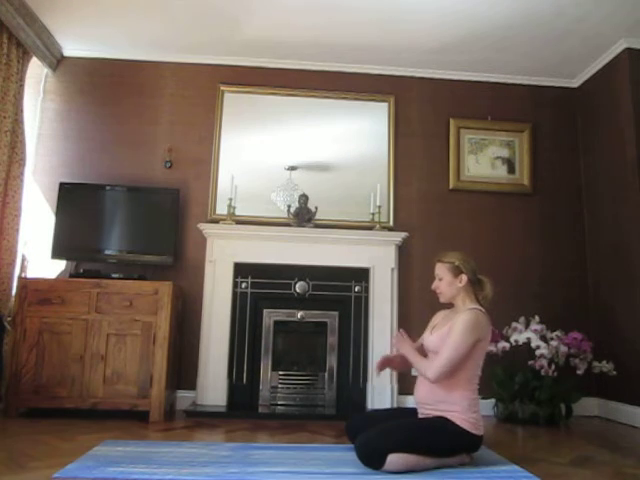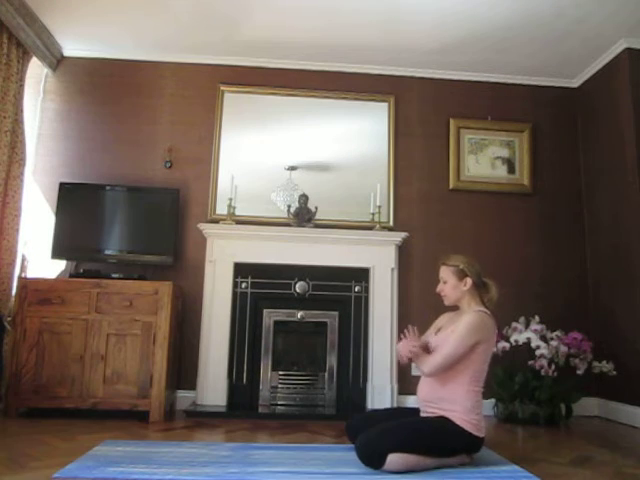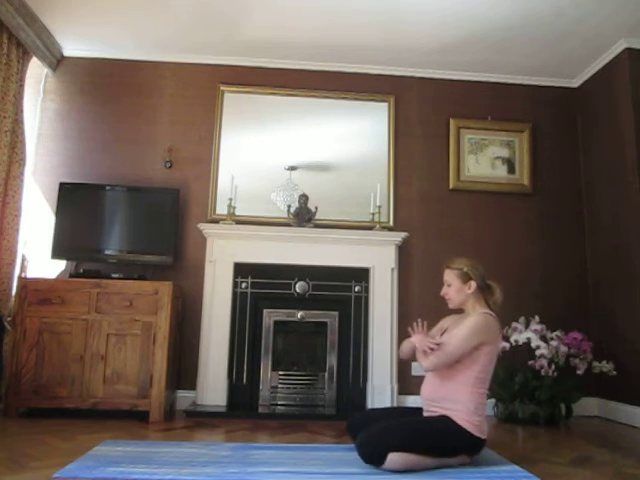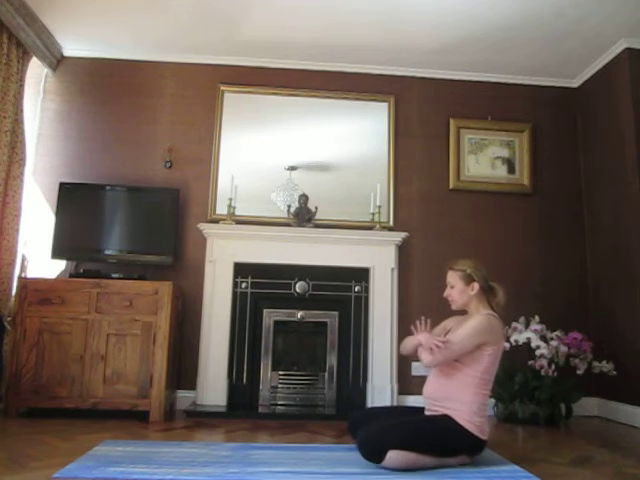
dt=0.1s
person 1, frame 1
left shoulder: (472, 318)
right shoulder: (441, 317)
left elbow: (434, 372)
right elbow: (413, 360)
left wrist: (408, 350)
right wrist: (394, 360)
left hip: (457, 426)
right hip: (429, 415)
left knee: (368, 449)
right knee: (355, 427)
left ankle: (451, 457)
right ankle: (441, 450)
person 1, frame 2
left shoulder: (477, 320)
right shoulder: (446, 319)
left elbow: (430, 367)
left wrist: (415, 348)
right wrist: (408, 347)
left hip: (458, 426)
right hip: (432, 415)
left knee: (368, 448)
right knee: (356, 426)
left ankle: (451, 457)
right ankle: (445, 451)
person 1, frame 3
left shoulder: (482, 322)
right shoulder: (453, 321)
left elbow: (430, 363)
right elbow: (404, 352)
left wrist: (420, 345)
right wrist: (417, 341)
left hip: (461, 428)
right hip: (436, 416)
left knee: (370, 447)
right knee: (357, 424)
left ankle: (450, 458)
person 1, frame 4
left shoulder: (485, 322)
right shoulder: (456, 322)
left elbow: (431, 359)
right elbow: (405, 349)
left wrist: (424, 341)
right wrist: (421, 338)
left hip: (462, 427)
right hip: (438, 415)
left knee: (370, 443)
right knee: (359, 422)
left ankle: (451, 457)
right ankle: (445, 450)
